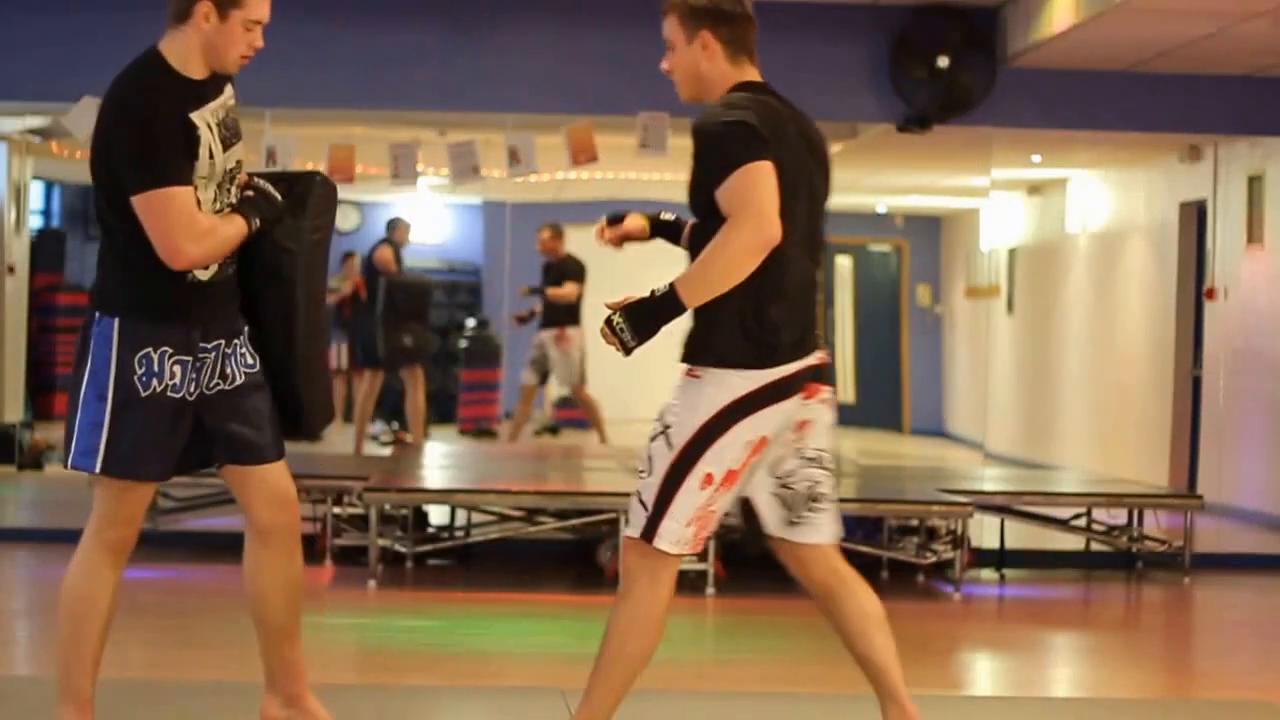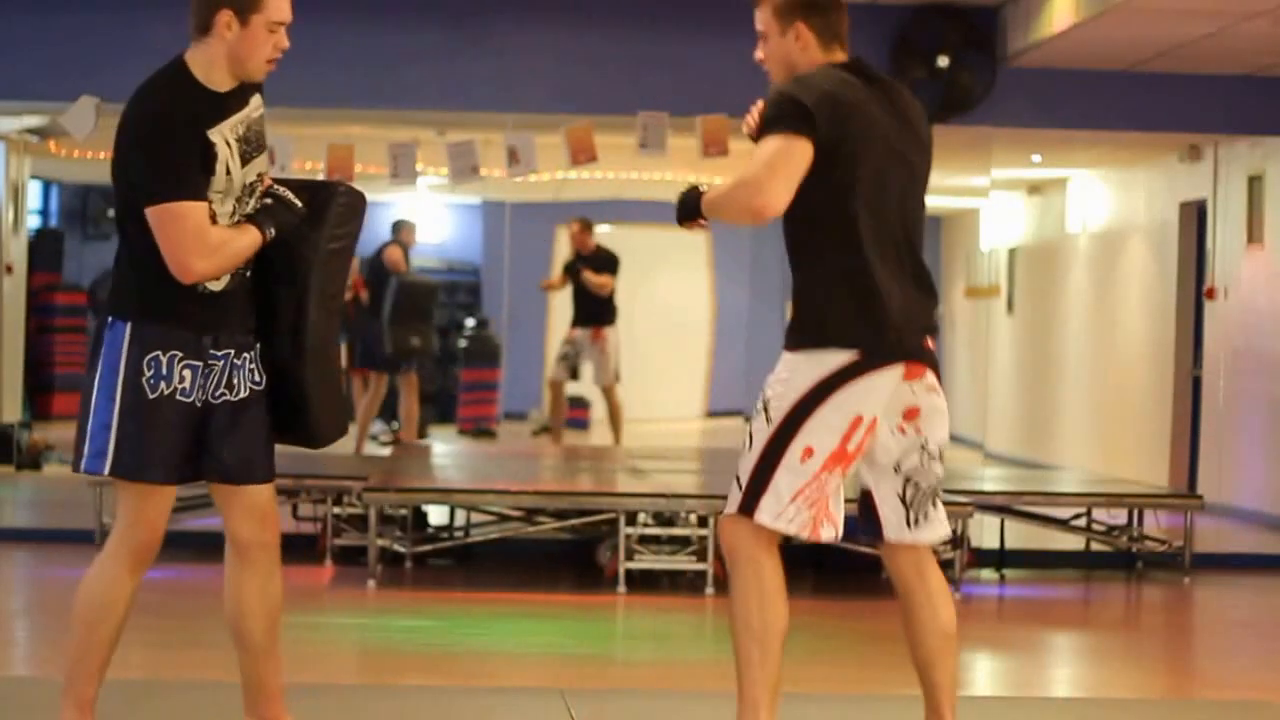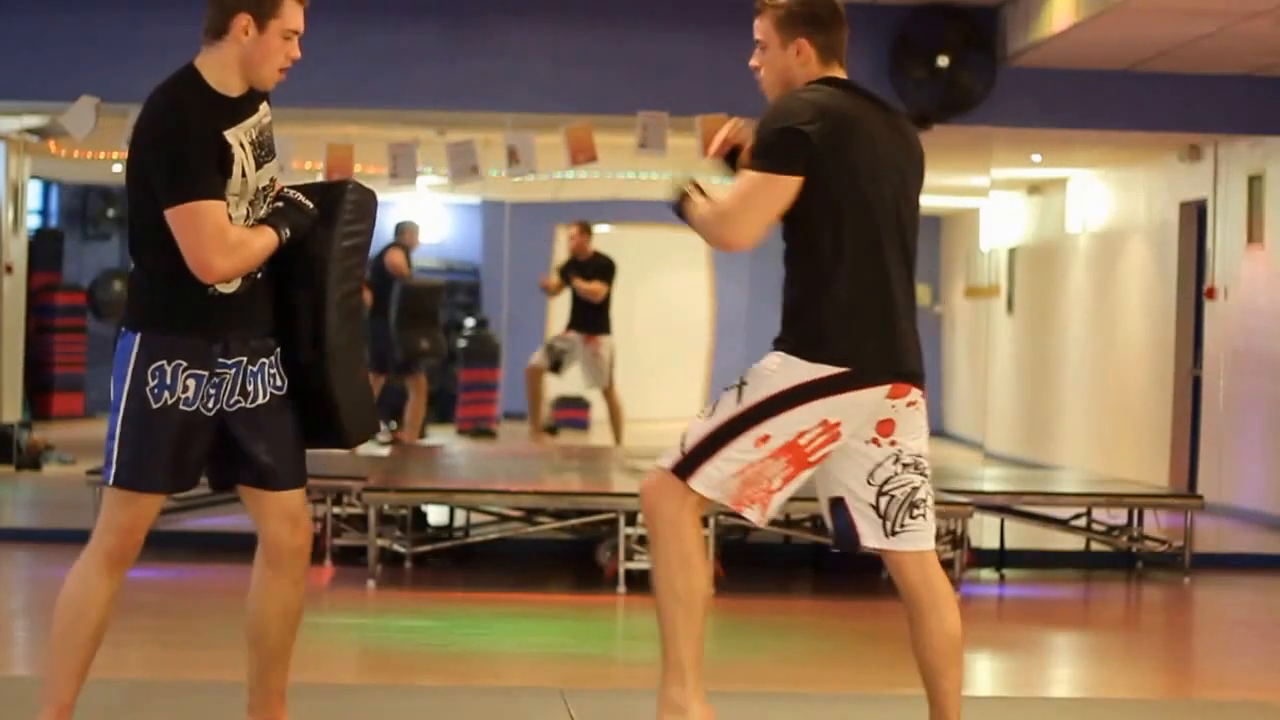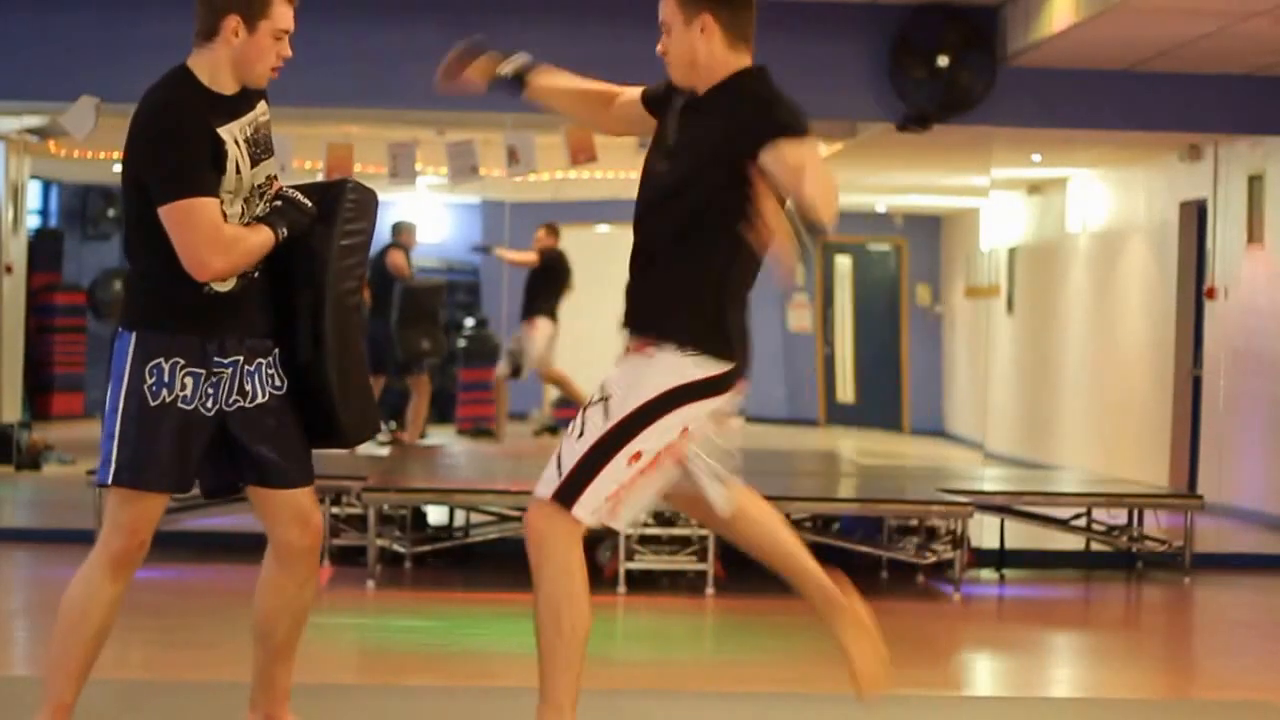
dt=0.4s
person 1, frame 1
left shoulder: (726, 122)
right shoulder: (796, 126)
left elbow: (757, 229)
left wrist: (661, 303)
right wrist: (662, 227)
left hip: (737, 371)
right hip: (800, 372)
left knee: (648, 555)
right knee: (815, 559)
person 1, frame 2
left shoulder: (803, 95)
right shoulder: (906, 112)
left elbow: (764, 199)
left wrist: (698, 203)
left hip: (836, 356)
right hip: (911, 359)
left knee: (747, 534)
right knee: (912, 554)
person 1, frame 3
left shoulder: (796, 118)
right shoulder: (898, 132)
left elbow: (734, 228)
left wrist: (689, 203)
right wrist: (753, 160)
left hip: (817, 367)
right hip: (895, 375)
left knee: (668, 494)
right knee: (916, 563)
person 1, frame 4
left shoulder: (764, 111)
right shoulder: (688, 101)
left elbow: (819, 196)
right elbow: (603, 105)
left wrist: (799, 204)
right wrist: (513, 72)
left hip: (682, 358)
right hip: (674, 353)
left knee: (548, 523)
right knee: (705, 495)
right ankle: (837, 603)
person 2, frame 1
left shoulder: (216, 81)
right shoulder: (142, 101)
right elbow: (182, 244)
left wrist: (249, 199)
right wrist: (250, 214)
left hip: (220, 330)
right hip: (144, 334)
left knee: (276, 509)
right knee: (112, 529)
person 2, frame 2
left shoulder: (245, 92)
right shoulder: (161, 113)
right elbow: (193, 258)
left wrist: (272, 207)
right wrist: (269, 222)
left hip: (232, 342)
right hip: (155, 340)
left knee: (257, 530)
right knee: (137, 538)
person 2, frame 3
left shoulder: (253, 99)
right shoulder: (176, 117)
right elbow: (213, 258)
left wrist: (284, 212)
right wrist: (284, 224)
left hip: (250, 348)
right hip: (170, 350)
left knee: (288, 534)
right knee: (116, 541)
person 2, frame 4
left shoulder: (250, 99)
right shoulder: (172, 116)
right elbow: (208, 256)
left wrist: (281, 204)
right wrist: (281, 222)
left hip: (249, 348)
right hip: (169, 350)
left knee: (300, 532)
right knee: (122, 544)
person 3, frame 1
left shoulder: (379, 249)
right shoulder: (388, 247)
right elbow: (382, 259)
left hip: (370, 322)
right hip: (384, 321)
left knee: (369, 383)
right knee: (414, 379)
left ankle: (358, 448)
right ankle: (417, 445)
person 3, frame 2
left shoulder: (378, 254)
right shoulder: (396, 248)
right elbow: (392, 259)
left hip: (373, 323)
left knee: (375, 388)
right knee: (408, 385)
left ankle: (358, 448)
person 3, frame 3
left shoulder: (381, 256)
right shoulder: (397, 250)
right elbow: (395, 263)
right wrist: (409, 281)
left hip: (377, 325)
right hip: (394, 327)
left knee: (372, 388)
right knee: (418, 388)
right ankle: (409, 446)
person 3, frame 4
left shoulder: (379, 257)
right shoulder: (397, 250)
right elbow: (396, 264)
right wrist: (409, 280)
left hip: (376, 328)
right hip: (395, 329)
left knee: (370, 389)
right knee: (421, 388)
right ankle: (409, 445)
person 4, frame 1
left shoulder: (573, 266)
right shoulder: (547, 267)
left elbow: (569, 295)
left wrist: (539, 290)
right wrist: (532, 312)
left hip: (567, 332)
right hip: (545, 332)
left knee: (577, 390)
right knee: (527, 388)
left ankle: (603, 441)
right ankle: (511, 442)
person 4, frame 2
left shoulder: (608, 258)
right shoulder: (575, 258)
left elbow: (604, 288)
right elbow: (561, 281)
left wrist: (580, 269)
right wrist: (548, 285)
left hip: (602, 330)
right hip: (577, 328)
left knee: (608, 388)
right knee: (556, 382)
left ankle: (618, 444)
right ankle: (555, 441)
person 4, frame 3
left shoulder: (605, 264)
right shoulder: (571, 265)
left elbow: (596, 295)
right elbow: (554, 290)
left wrist: (571, 277)
right wrist: (548, 285)
left hip: (597, 335)
right hip: (572, 331)
left knee: (608, 390)
right knee: (533, 369)
left ankle: (619, 444)
right ankle: (535, 429)
person 4, frame 4
left shoulder: (554, 257)
right shoulder: (556, 264)
left elbow: (522, 259)
left wrist: (493, 251)
left hip: (540, 322)
right hip: (529, 325)
left knee: (542, 369)
right knee: (499, 379)
right ankle: (499, 435)
